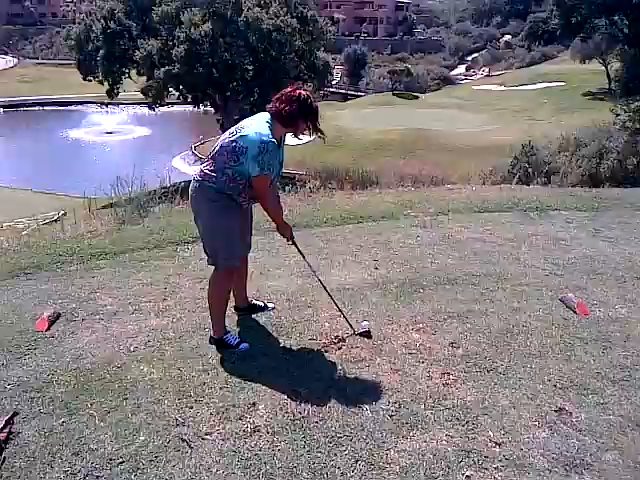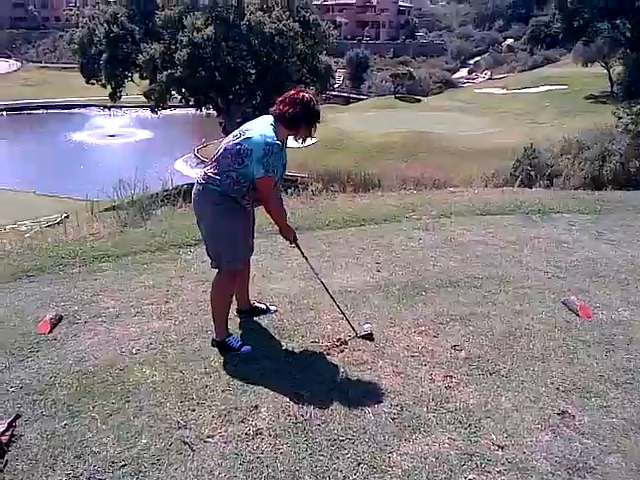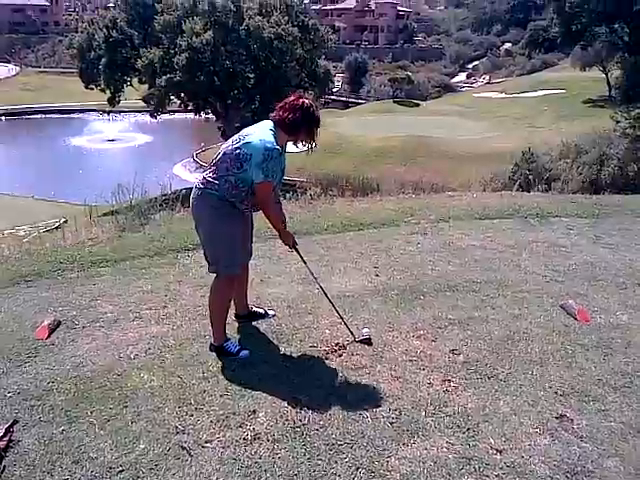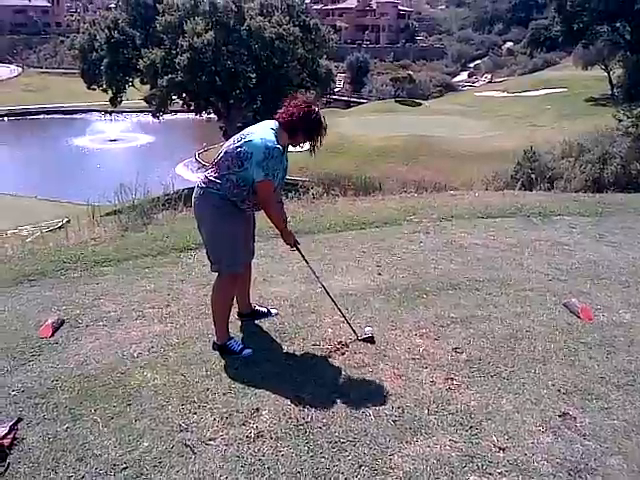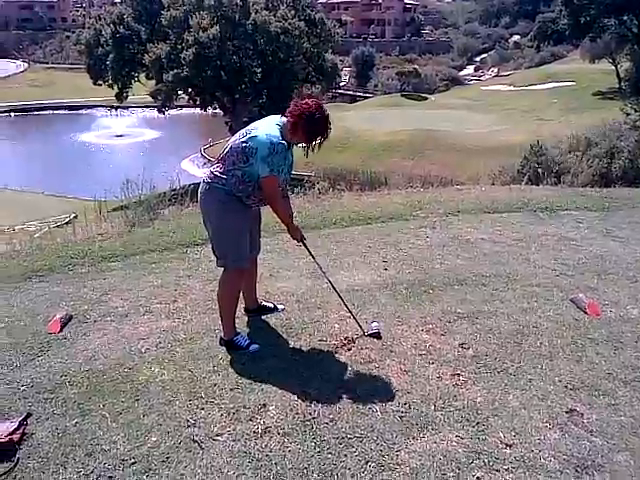
dt=0.2s
person 1, frame 1
left shoulder: (269, 123)
right shoulder: (262, 141)
left elbow: (269, 181)
right elbow: (262, 192)
left wrist: (278, 208)
right wrist: (281, 223)
left hip: (234, 195)
right hip: (213, 197)
left knee: (241, 253)
right knee: (226, 264)
left ankle: (242, 303)
right ankle: (218, 333)
person 1, frame 2
left shoulder: (272, 126)
right shoulder: (266, 143)
left elbow: (271, 183)
right elbow: (266, 195)
left wrist: (281, 208)
right wrist: (284, 227)
left hip: (236, 198)
right hip: (216, 200)
left knee: (243, 256)
right knee: (229, 267)
left ankle: (245, 305)
right ankle: (221, 336)
person 1, frame 3
left shoulder: (271, 131)
right shoulder: (265, 148)
left elbow: (270, 188)
right elbow: (265, 200)
left wrist: (280, 214)
right wrist: (283, 232)
left hip: (235, 203)
right hip: (215, 205)
left knee: (242, 260)
right knee: (227, 272)
left ankle: (243, 310)
right ankle: (219, 341)
person 1, frame 4
left shoulder: (274, 131)
right shoulder: (266, 147)
left elbow: (273, 187)
right elbow: (266, 199)
left wrist: (281, 212)
right wrist: (284, 231)
left hip: (237, 202)
right hip: (216, 204)
left knee: (244, 259)
right knee: (229, 271)
left ankle: (245, 309)
right ankle: (222, 339)
person 1, frame 5
left shoulder: (280, 127)
right shoulder: (271, 143)
left elbow: (279, 182)
right elbow: (272, 194)
left wrist: (288, 207)
right wrist: (291, 226)
left hip: (243, 197)
right hip: (222, 199)
left knee: (250, 254)
right knee: (235, 266)
left ankle: (252, 304)
right ankle: (228, 334)
